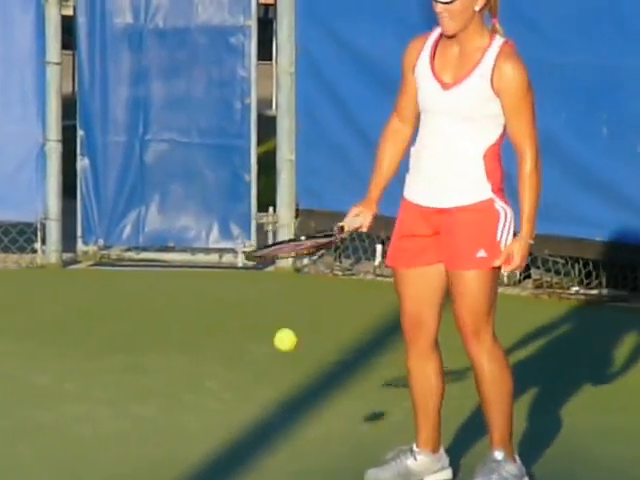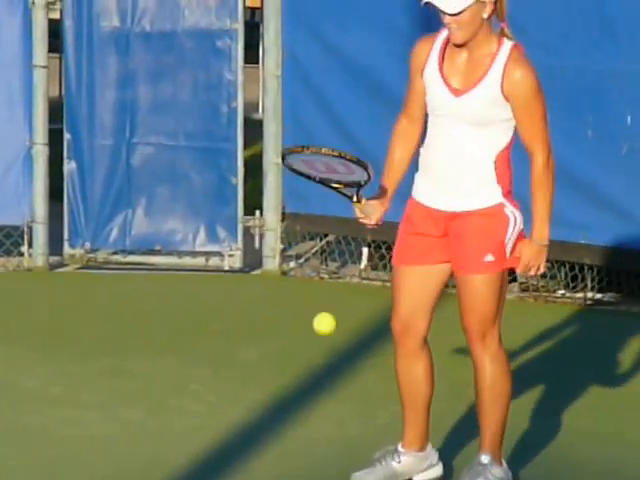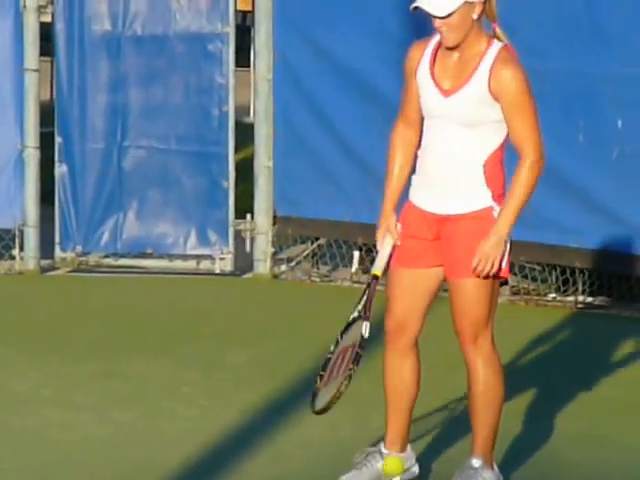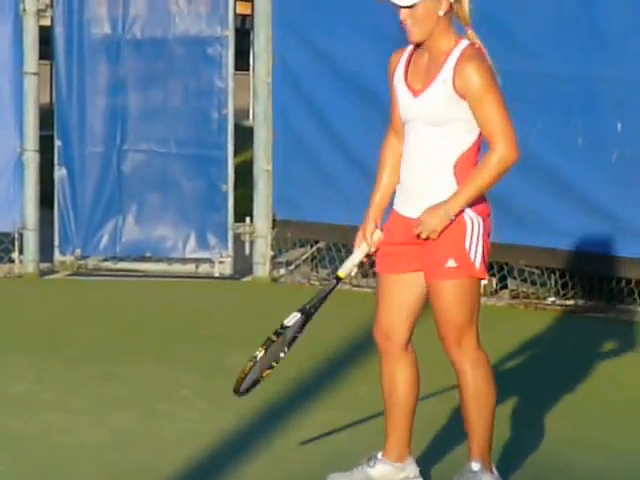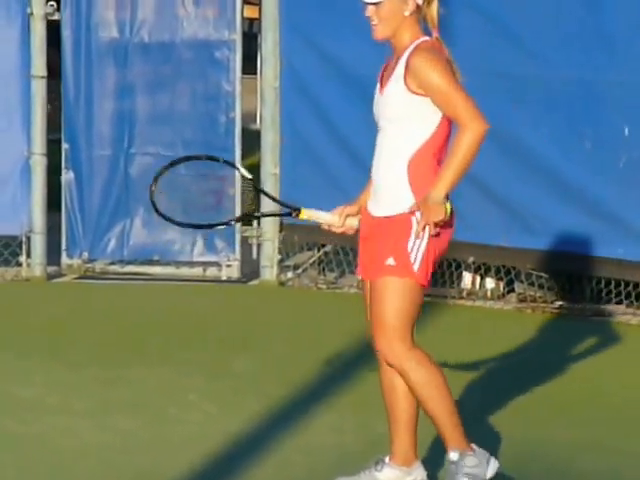
dt=0.3s
person 1, frame 1
left shoulder: (505, 64)
right shoulder: (420, 49)
left elbow: (528, 154)
left wrist: (526, 233)
right wrist: (372, 198)
left hip: (475, 210)
right hip: (418, 209)
left knee: (476, 336)
right knee: (416, 333)
person 1, frame 2
left shoulder: (514, 69)
right shoulder: (426, 50)
left elbow: (541, 156)
left wrist: (540, 234)
right wrist: (385, 194)
left hip: (484, 216)
right hip: (425, 211)
left knee: (481, 339)
right knee: (405, 330)
person 1, frame 3
left shoulder: (503, 69)
right shoulder: (420, 54)
left elbow: (532, 156)
left wrist: (501, 231)
right wrist: (388, 209)
left hip: (476, 220)
right hip: (421, 214)
left knee: (474, 342)
right knee: (398, 330)
person 1, frame 4
left shoulder: (469, 65)
right shoulder: (402, 61)
left elbow: (506, 149)
left wrist: (450, 206)
right wrist: (374, 212)
left hip: (455, 221)
right hip: (405, 220)
left knee: (460, 345)
right knee: (389, 336)
person 1, frame 5
left shoulder: (424, 58)
right shoulder: (395, 63)
left elbow: (475, 126)
left wrist: (438, 196)
right wrist: (360, 203)
left hip: (417, 222)
right hip: (384, 219)
left knee: (393, 345)
right knee: (387, 343)
